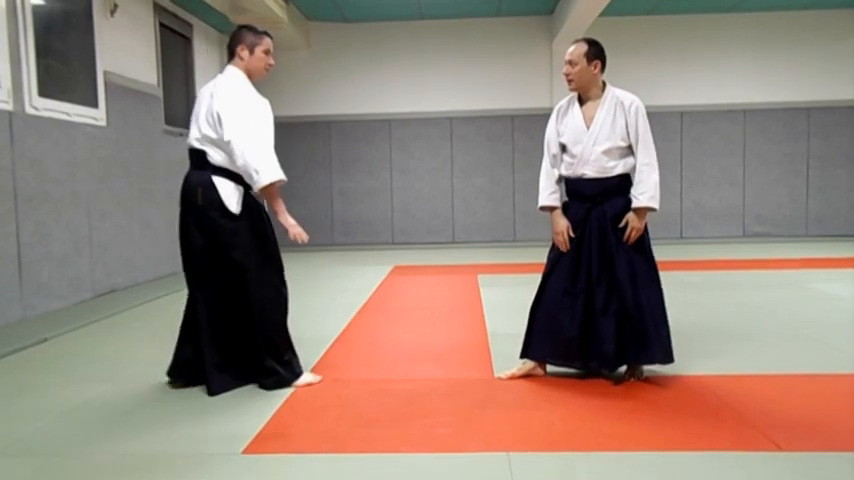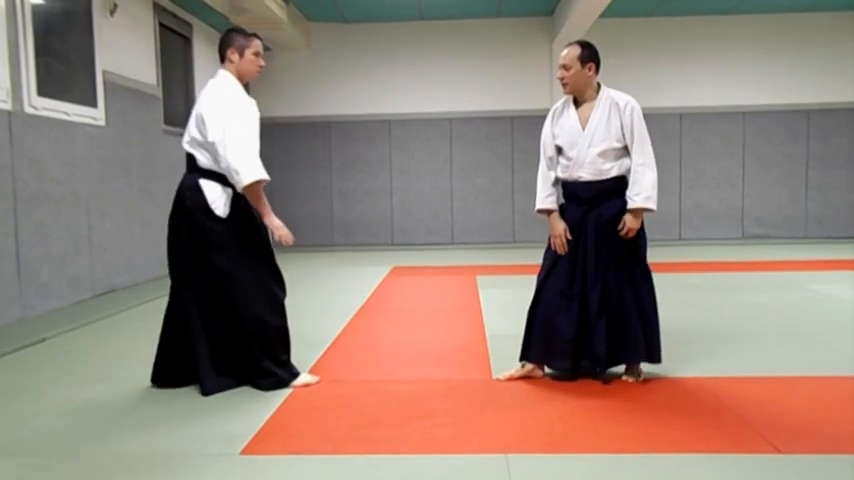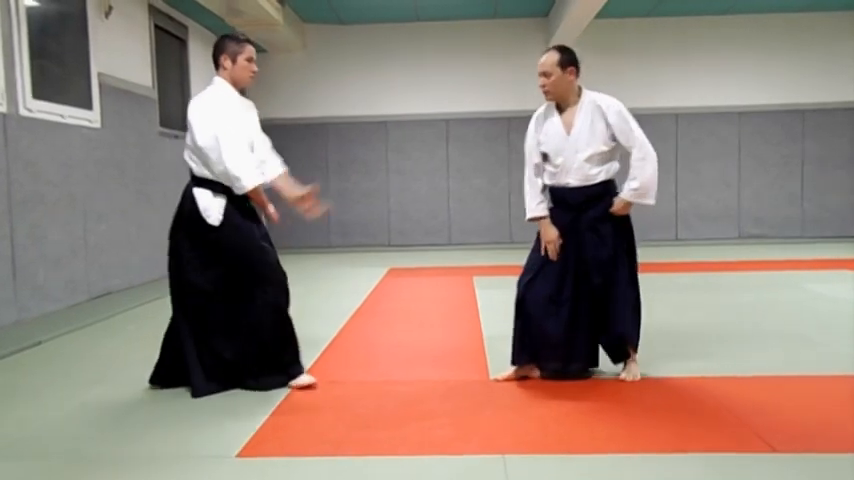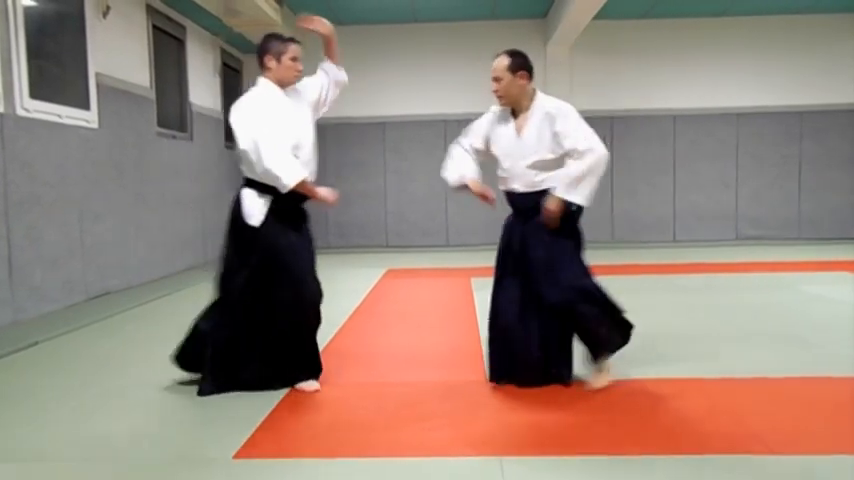
dt=0.3s
person 1, frame 1
left shoulder: (212, 90)
right shoulder: (244, 98)
right elbow: (256, 159)
right wrist: (282, 214)
left hip: (200, 188)
right hip: (226, 195)
left knee: (211, 282)
right knee: (259, 283)
left ankle: (194, 366)
right ankle: (278, 369)
person 1, frame 2
left shoulder: (215, 92)
right shoulder: (230, 98)
right elbow: (240, 162)
left wrist: (257, 211)
right wrist: (267, 215)
left hip: (198, 196)
right hip: (216, 200)
left knee: (200, 286)
right knee: (253, 284)
left ankle: (181, 368)
right ankle: (275, 370)
person 1, frame 3
left shoulder: (243, 107)
right shoulder: (209, 103)
left elbow: (263, 156)
right elbow: (233, 165)
left wrist: (293, 192)
right wrist: (264, 204)
left hip: (229, 207)
right hip: (214, 207)
left knee: (204, 292)
right knee: (265, 282)
left ankle: (180, 368)
right ankle: (282, 368)
person 1, frame 4
left shoulder: (299, 97)
right shoulder: (253, 106)
left elbow: (330, 80)
right elbow: (275, 163)
left wrist: (329, 39)
right wrist: (315, 192)
left hip: (288, 209)
right hip: (264, 210)
left knee: (261, 292)
right knee: (297, 289)
left ankle: (224, 360)
right ankle: (295, 369)
person 2, frame 1
left shoulder: (627, 105)
right shoulder: (562, 111)
left elbow: (646, 160)
right elbow: (551, 163)
left wrist: (640, 209)
right wrist: (555, 212)
left hip: (616, 205)
right hip: (576, 207)
left knee: (628, 284)
right knee: (559, 283)
left ankle: (633, 361)
right ankle: (538, 358)
person 2, frame 2
left shoulder: (623, 106)
right shoulder: (558, 113)
left elbow: (643, 160)
right elbow: (547, 165)
left wrist: (637, 209)
right wrist: (553, 215)
left hip: (613, 206)
right hip: (573, 209)
left knee: (622, 285)
right knee: (556, 286)
left ankle: (631, 360)
right ankle: (536, 361)
person 2, frame 3
left shoulder: (606, 108)
right shoulder: (540, 119)
left elbow: (644, 152)
right elbow: (532, 172)
left wrist: (628, 196)
right wrist: (543, 219)
left hip: (602, 212)
right hip: (560, 213)
left knee: (614, 286)
right knee: (536, 287)
left ankle: (628, 357)
right ankle: (532, 361)
person 2, frame 4
left shoulder: (557, 113)
right shoulder: (495, 119)
left elbow: (594, 154)
right elbow: (463, 148)
left wrist: (561, 195)
right wrist: (469, 178)
left hip: (553, 217)
right hip: (520, 219)
left knee: (568, 290)
right knee: (511, 297)
left ankle: (602, 354)
right ankle: (520, 368)
